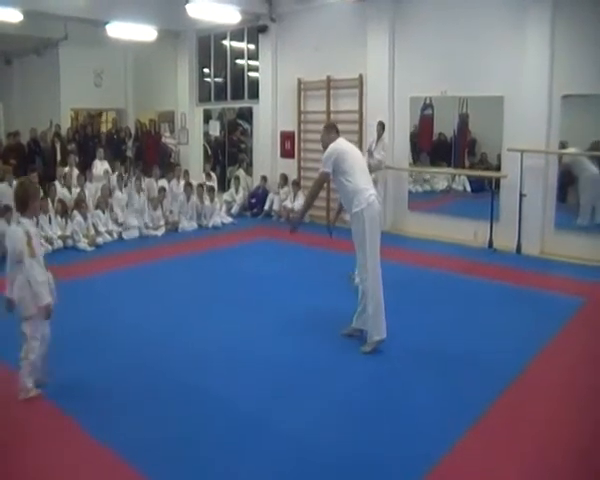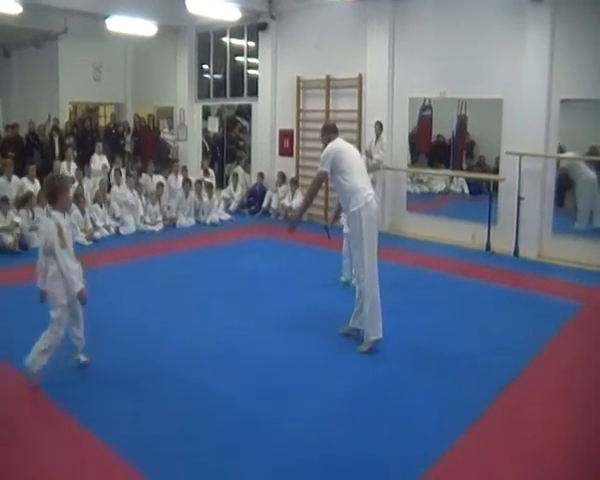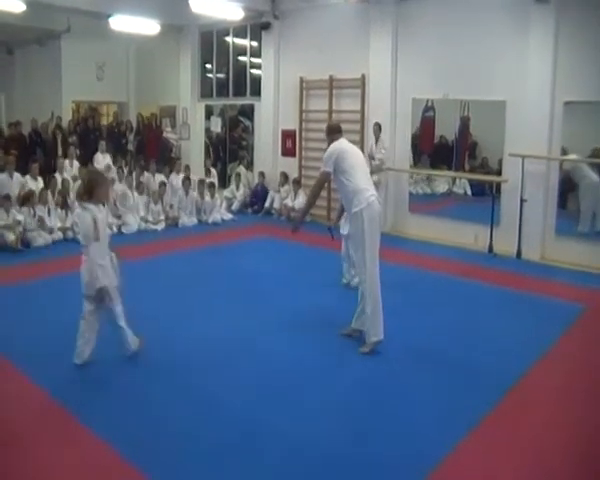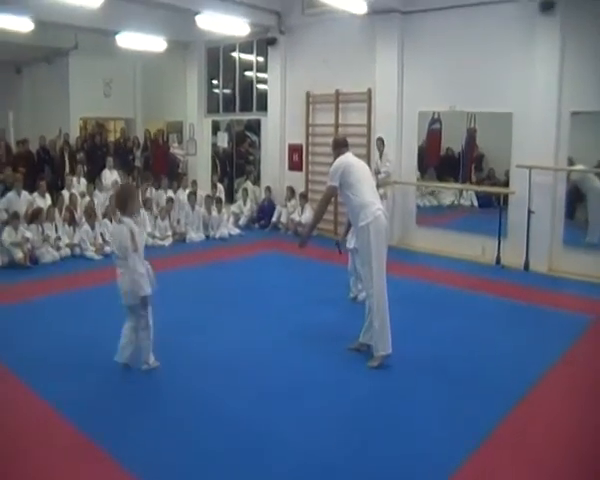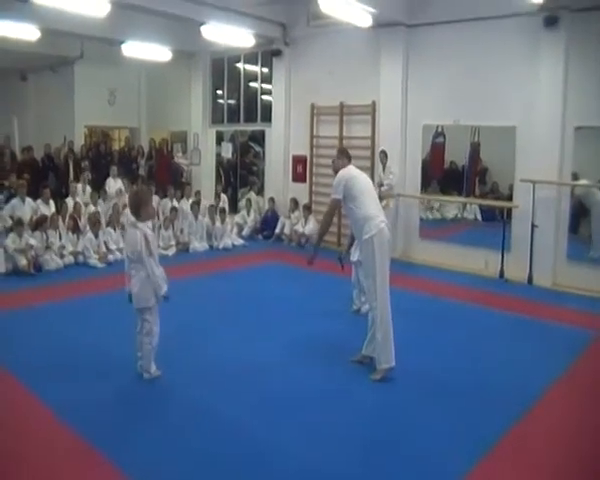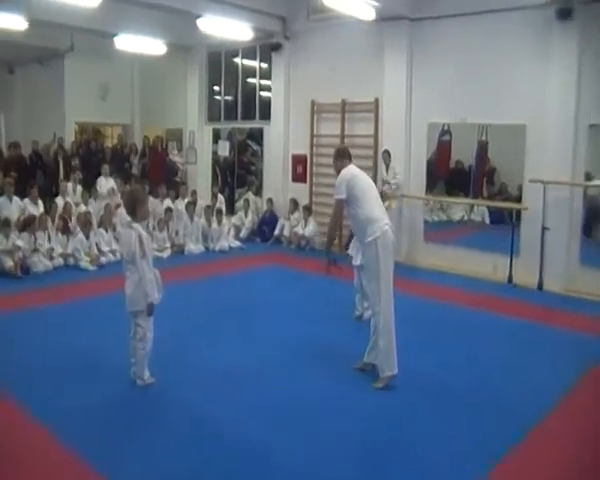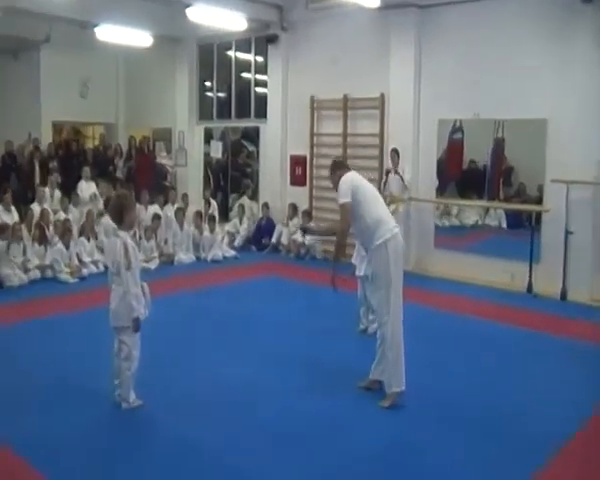
dt=0.3s
person 1, frame 1
left shoulder: (333, 149)
right shoulder: (347, 148)
left elbow: (317, 186)
left wrist: (300, 215)
right wrist: (336, 216)
left hip: (364, 209)
right hip: (365, 207)
left knee: (370, 270)
right knee: (364, 270)
left ankle: (375, 333)
right ankle: (361, 324)
person 1, frame 2
left shoulder: (331, 149)
right shoulder: (347, 148)
left elbow: (315, 186)
left wrist: (298, 215)
right wrist: (334, 216)
left hip: (361, 209)
right hip: (364, 207)
left knee: (366, 270)
right knee: (360, 269)
left ankle: (372, 333)
right ankle: (357, 324)
person 1, frame 3
left shoulder: (334, 149)
right shoulder: (352, 148)
left elbow: (318, 186)
left wrist: (302, 215)
right wrist: (338, 217)
left hip: (363, 210)
right hip: (366, 208)
left knee: (368, 271)
right knee: (362, 270)
left ankle: (373, 334)
right ankle: (359, 325)
person 1, frame 4
left shoulder: (340, 163)
right shoulder: (358, 163)
left elbow: (325, 201)
left wrist: (309, 231)
left hip: (370, 224)
right hip: (373, 221)
left knee: (375, 285)
right knee: (370, 284)
left ankle: (381, 348)
right ankle: (368, 339)
person 1, frame 5
left shoulder: (343, 176)
right shoulder: (359, 175)
left elbow: (329, 215)
left wrist: (316, 247)
left hip: (373, 237)
right hip: (375, 234)
left knee: (378, 298)
right knee: (373, 297)
left ankle: (384, 361)
right ankle: (370, 351)
person 1, frame 6
left shoulder: (344, 176)
right shoulder: (358, 175)
left elbow: (336, 218)
left wrist: (328, 251)
left hip: (376, 239)
right hip: (377, 237)
left knee: (381, 304)
right knee: (375, 302)
left ankle: (387, 369)
right ankle: (372, 359)
person 1, frame 7
left shoulder: (345, 181)
right shoulder: (356, 180)
left elbow: (344, 225)
right elbow: (345, 225)
left wrist: (335, 262)
right wrist: (314, 230)
left hip: (385, 243)
right hip: (385, 243)
left knee: (389, 315)
right knee: (382, 313)
left ankle: (394, 386)
right ankle: (379, 375)
person 2, frame 1
left shoulder: (14, 228)
right shoulder: (28, 232)
left elbow: (11, 264)
right elbow: (34, 270)
left wrist: (10, 293)
right wrist: (45, 301)
left hip: (21, 291)
right hip: (31, 294)
left knee: (41, 334)
right knee: (34, 340)
left ankle: (34, 375)
right ankle: (26, 387)
person 2, frame 2
left shoulder: (50, 221)
right shoulder: (58, 224)
left elbow: (43, 256)
right elbow: (65, 260)
left wrist: (42, 284)
right wrist: (79, 287)
left hip: (53, 280)
right hip: (62, 282)
left knee: (75, 318)
right knee: (57, 327)
left ankle: (80, 355)
right ankle: (33, 366)
person 2, frame 3
left shoulder: (83, 213)
right shoulder: (96, 217)
right elbow: (97, 254)
right wrist: (101, 283)
left hip: (88, 271)
right hip: (100, 273)
left knee: (89, 314)
right knee: (117, 311)
left ankle: (80, 355)
right ankle: (132, 344)
person 2, frame 4
left shoulder: (116, 227)
right shoulder: (131, 229)
right elbow: (136, 263)
right wrist: (144, 290)
left hip: (123, 279)
right hip: (135, 282)
left knee: (132, 319)
right knee: (145, 323)
left ankle: (124, 356)
right ankle: (147, 361)
person 2, frame 5
left shoulder: (129, 232)
right shoulder: (145, 234)
left elbow: (127, 263)
right elbow: (152, 266)
left wrist: (129, 287)
right wrist: (163, 289)
left hip: (136, 286)
right hip: (148, 287)
left knee: (143, 327)
right knee: (151, 329)
left ankle: (143, 364)
right ankle: (148, 369)
person 2, frame 6
left shoulder: (126, 231)
right shoulder: (140, 235)
right elbow: (145, 270)
right wrist: (151, 297)
left hip: (132, 289)
right hip: (142, 291)
left knee: (137, 332)
right knee: (145, 334)
left ankle: (136, 370)
right ankle: (141, 375)
person 2, frame 7
left shoulder: (114, 241)
right shoulder: (126, 244)
right elbow: (131, 282)
right wrist: (136, 312)
left hip: (117, 304)
right hip: (128, 306)
left knee: (121, 350)
right knee: (130, 353)
left ankle: (120, 392)
right ankle: (127, 397)
